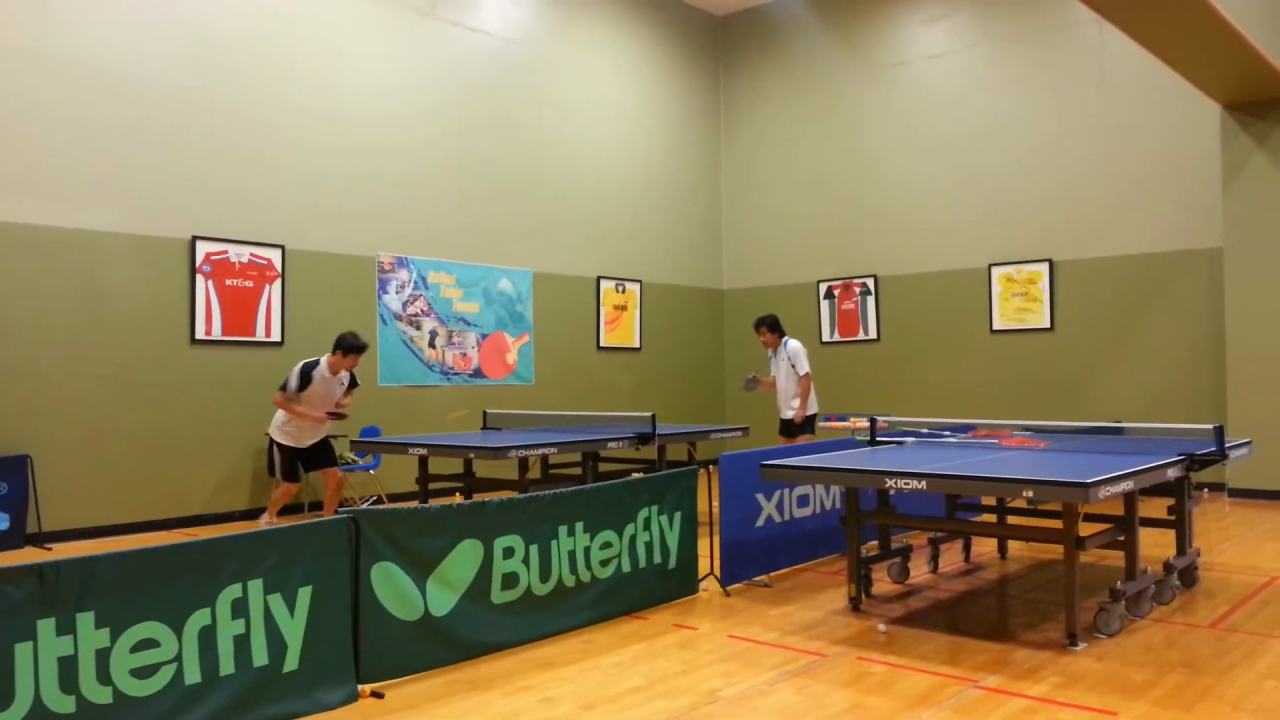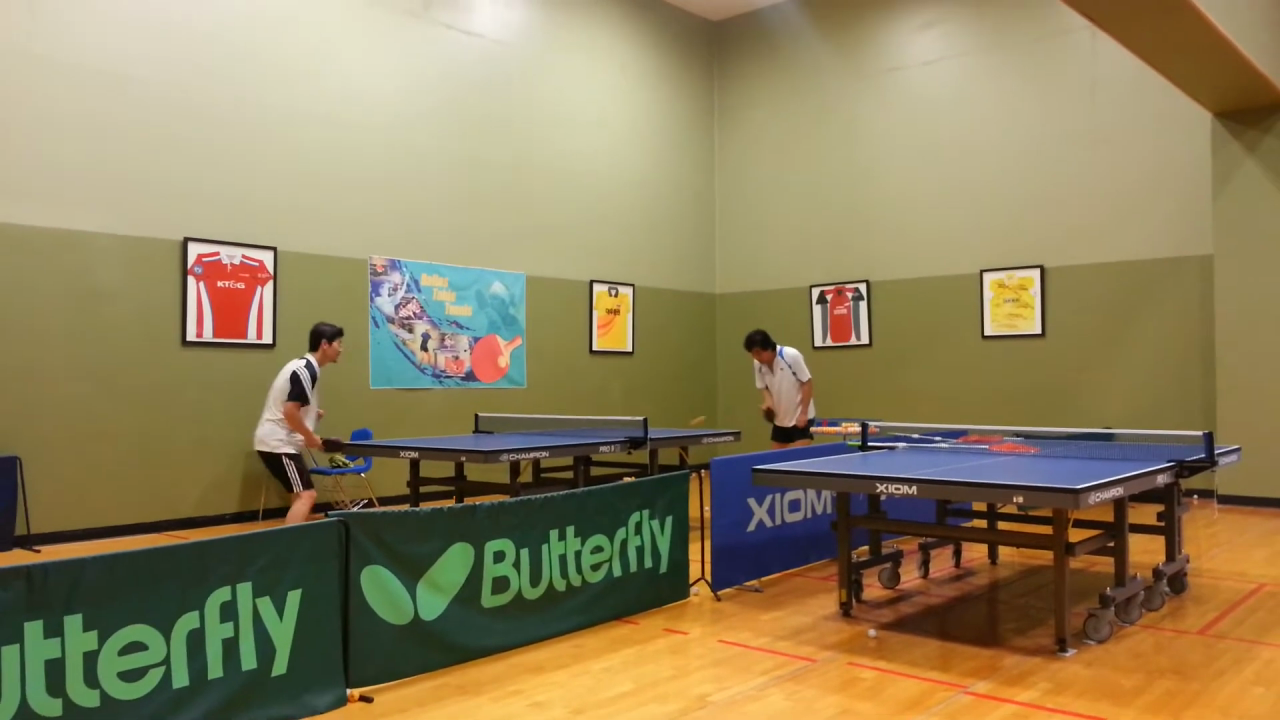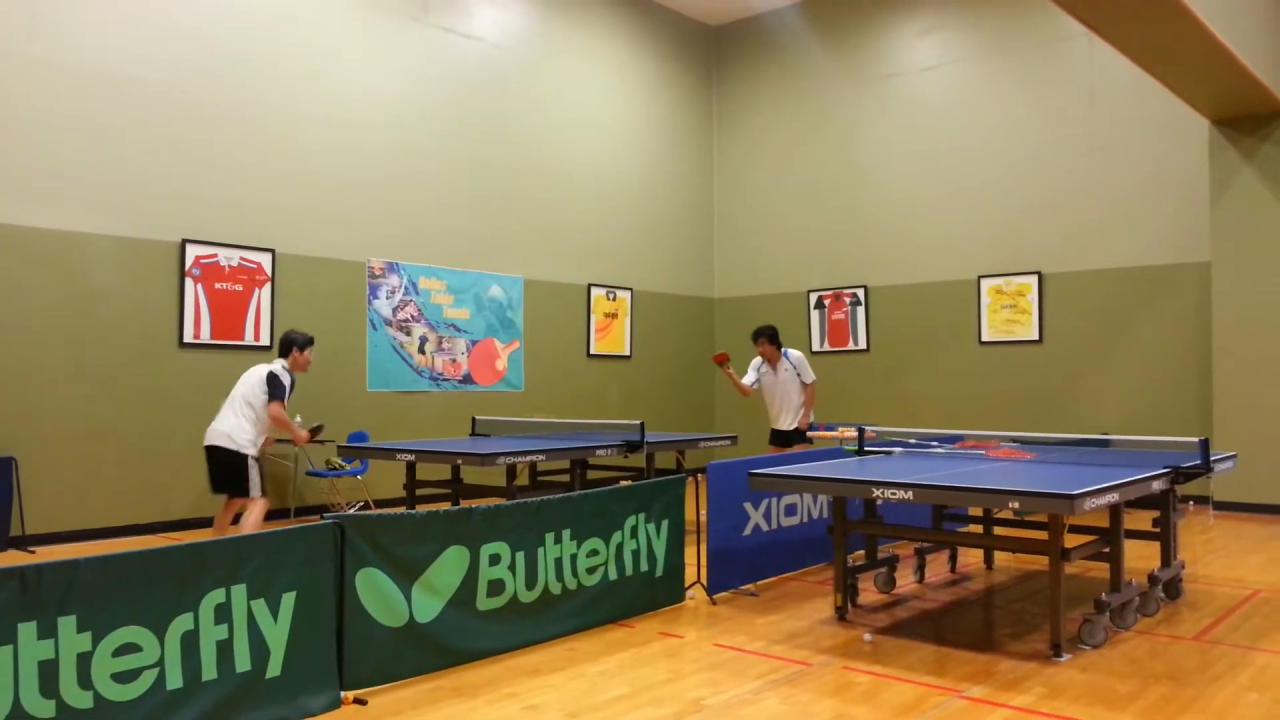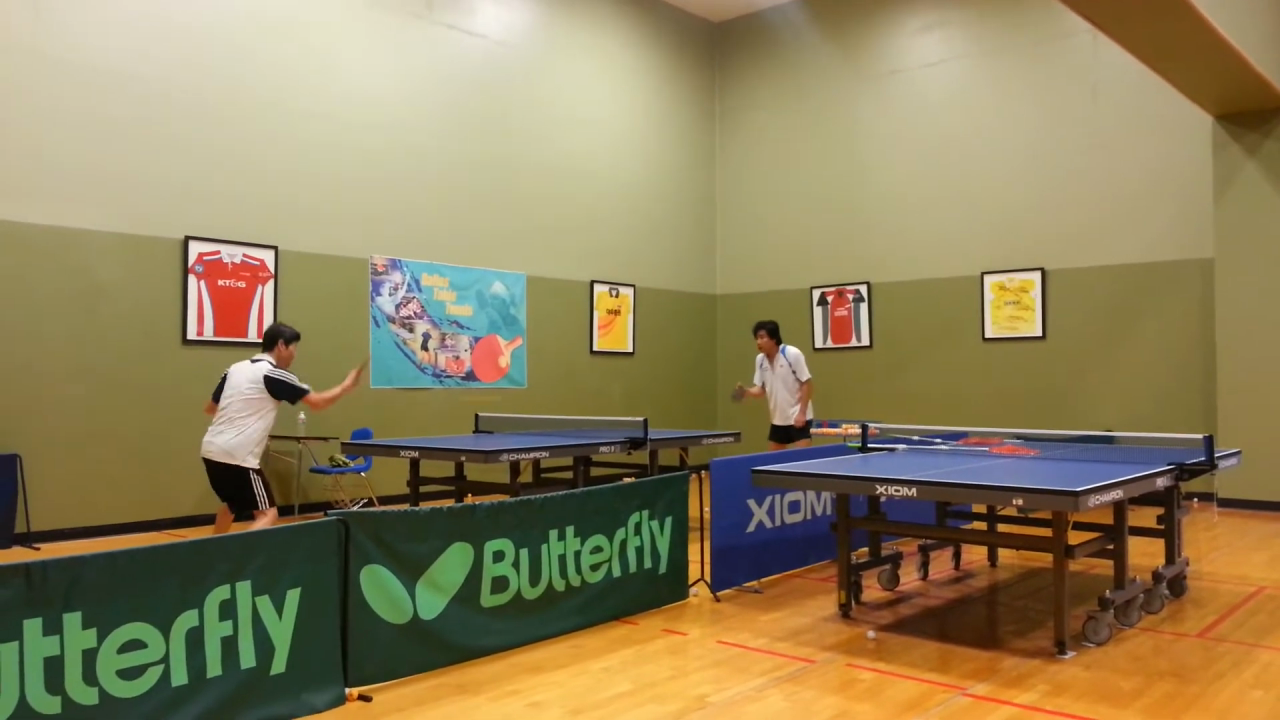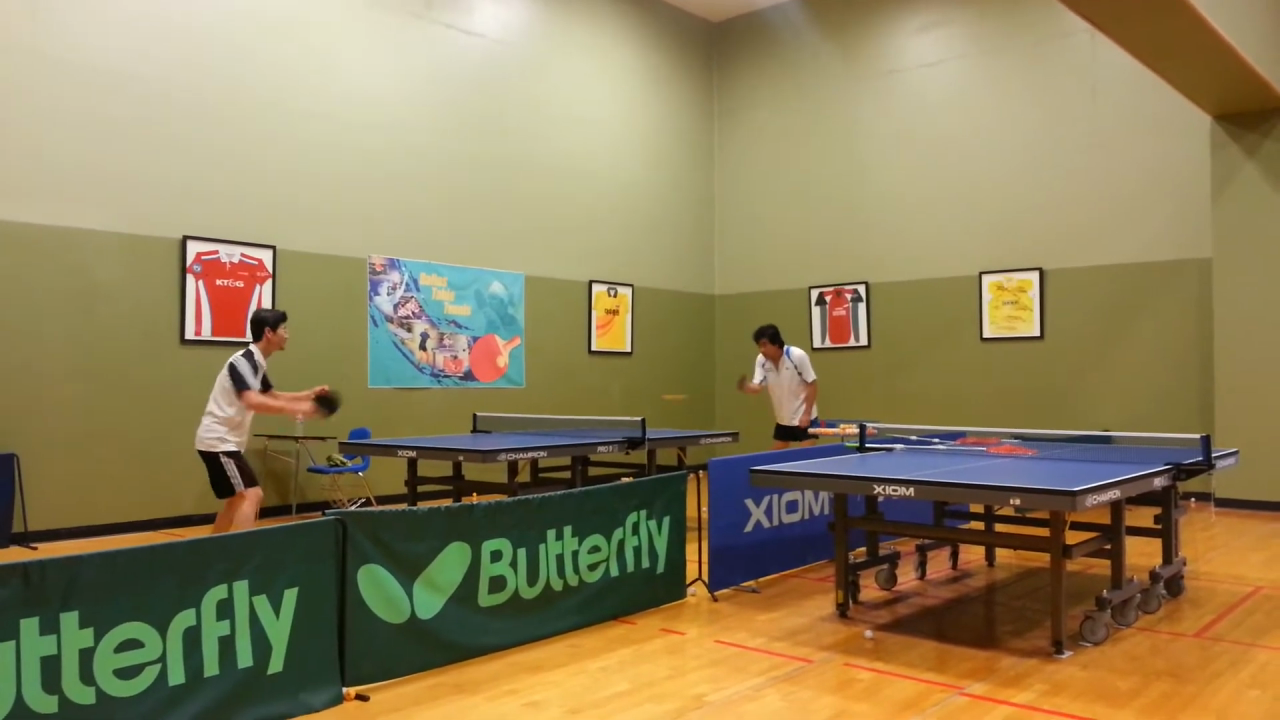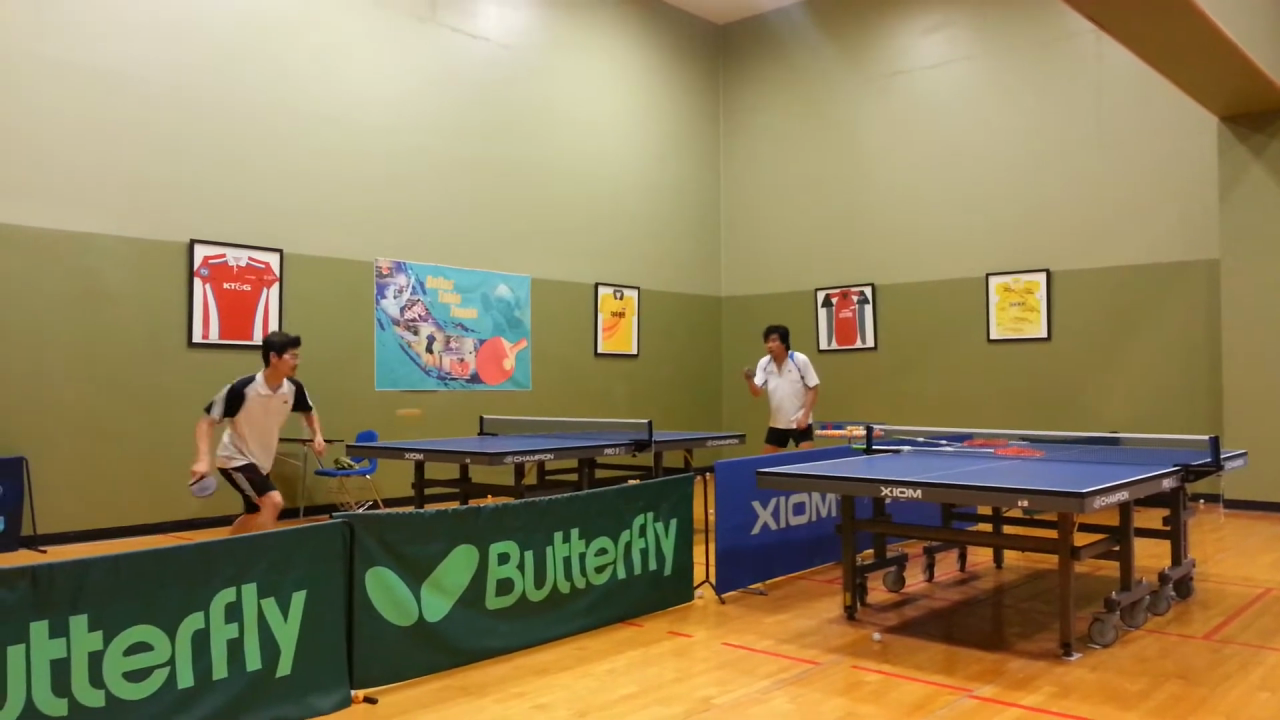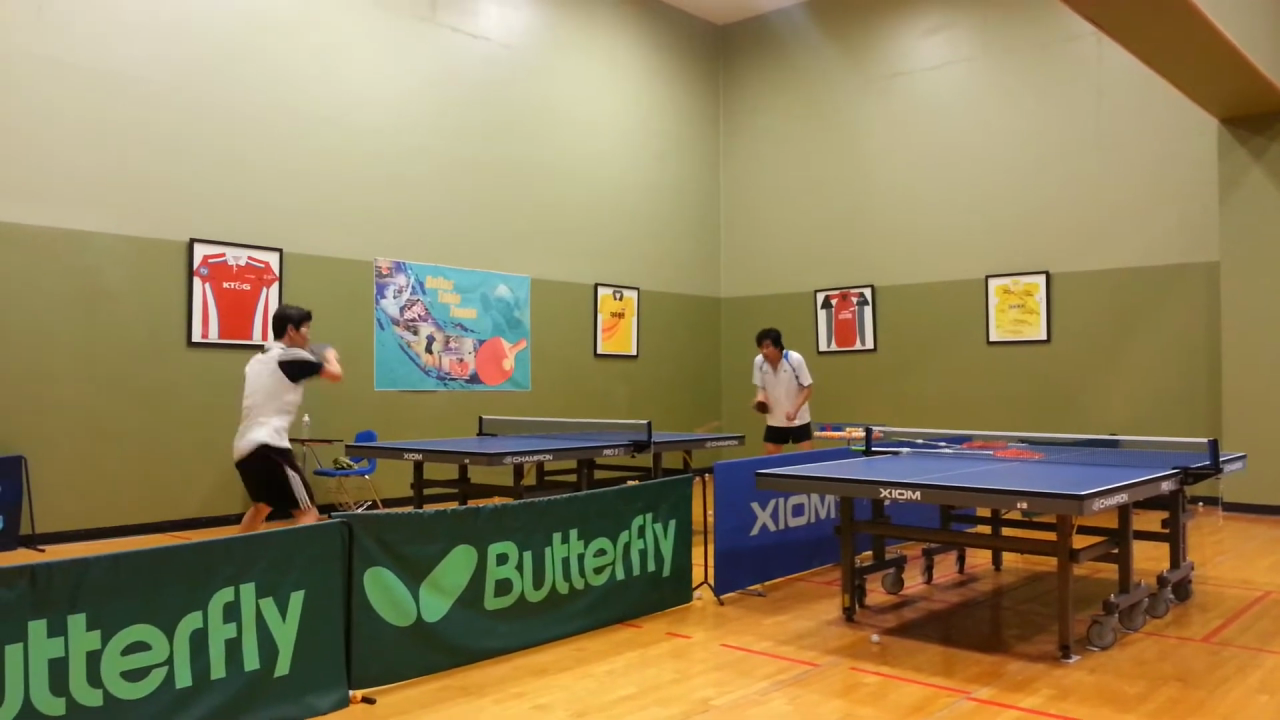
dt=0.4s
person 1, frame 1
left shoulder: (346, 373)
right shoulder: (307, 370)
left elbow: (350, 390)
right elbow: (279, 400)
left wrist: (344, 402)
right wrist: (310, 416)
left hip: (316, 436)
right hip: (286, 435)
left knee: (336, 477)
right knee: (289, 487)
right ankle: (269, 518)
person 1, frame 2
left shoulder: (305, 367)
right shoulder: (306, 371)
right elbow: (289, 411)
left wrist: (313, 415)
right wrist: (311, 438)
left hip: (286, 443)
right hip: (278, 444)
left knee: (306, 494)
right knee: (306, 496)
person 1, frame 3
left shoulder: (259, 370)
right shoulder: (283, 375)
right elbow: (275, 413)
right wrist: (297, 434)
left hip: (216, 440)
right hip: (237, 445)
left knee: (235, 500)
right knee: (257, 504)
person 1, frame 4
left shoulder: (235, 369)
right shoulder: (273, 375)
left elbow: (211, 407)
right elbow: (317, 401)
right wrist: (347, 384)
left hip: (211, 450)
right hip: (238, 456)
left knee: (233, 502)
right knee: (267, 514)
person 1, frame 5
left shoulder: (257, 363)
right shoulder: (243, 361)
left elbow: (271, 397)
right elbow: (251, 401)
left wrist: (310, 395)
right wrist: (295, 409)
left hip: (224, 441)
right hip: (217, 441)
left knee: (236, 499)
right knee: (251, 495)
person 1, frame 6
left shoulder: (293, 388)
right shoulder: (240, 389)
left elbow: (310, 413)
right elbow: (205, 423)
left wrist: (317, 436)
right wrist: (202, 460)
left hip: (261, 463)
right hip: (235, 459)
left knee: (256, 515)
right knee: (273, 502)
person 1, frame 7
left shoulder: (258, 360)
right shoulder: (290, 357)
right elbow: (335, 374)
right wrist: (331, 356)
left hip: (246, 449)
right hip: (269, 448)
left knee: (262, 506)
right knee: (308, 514)
